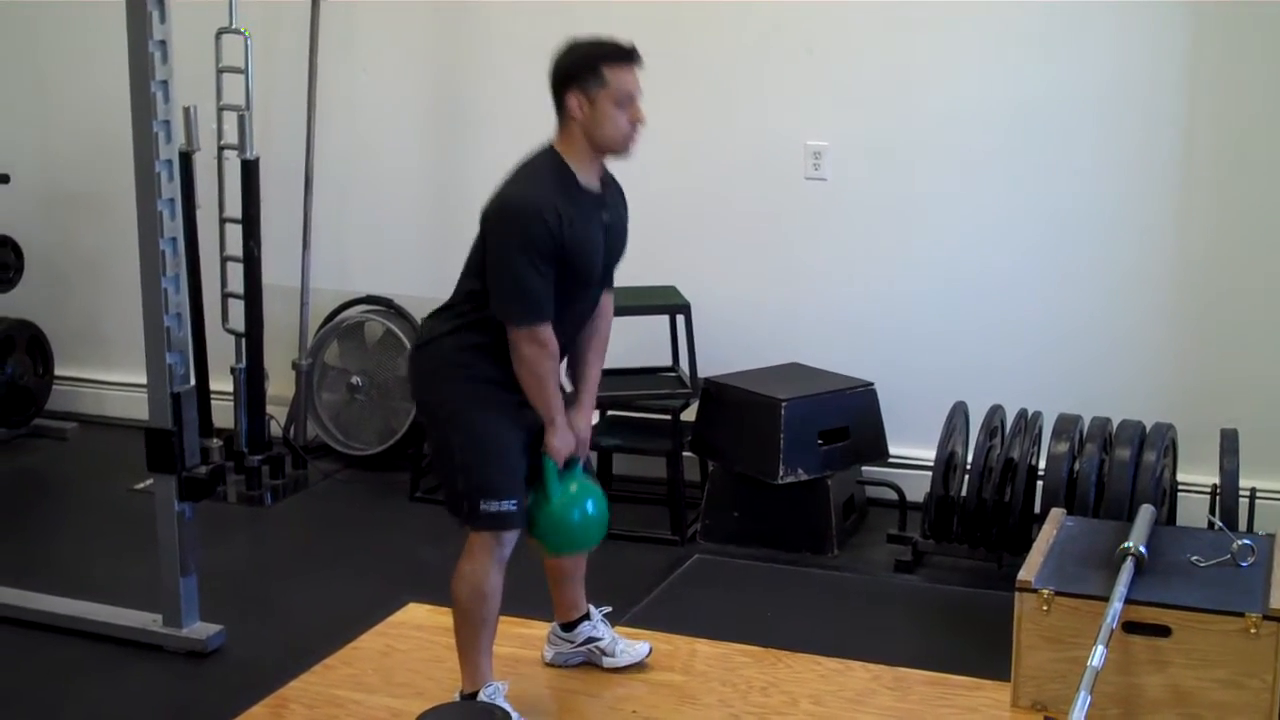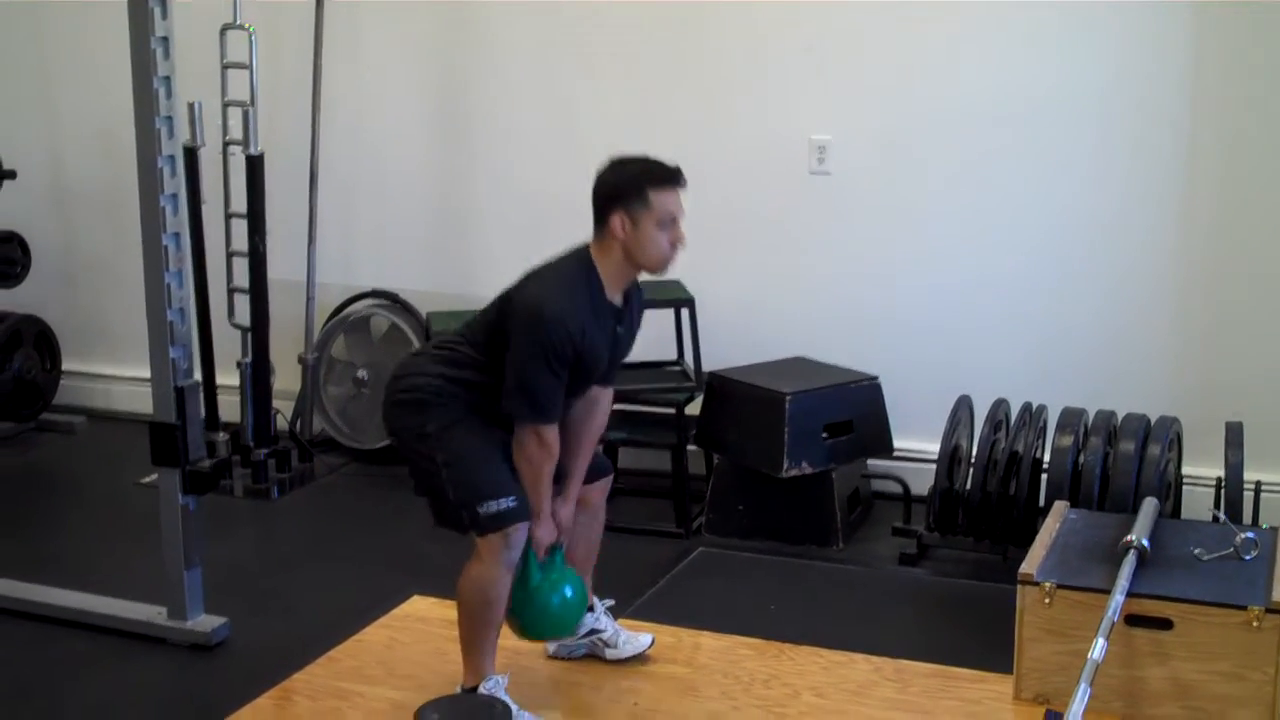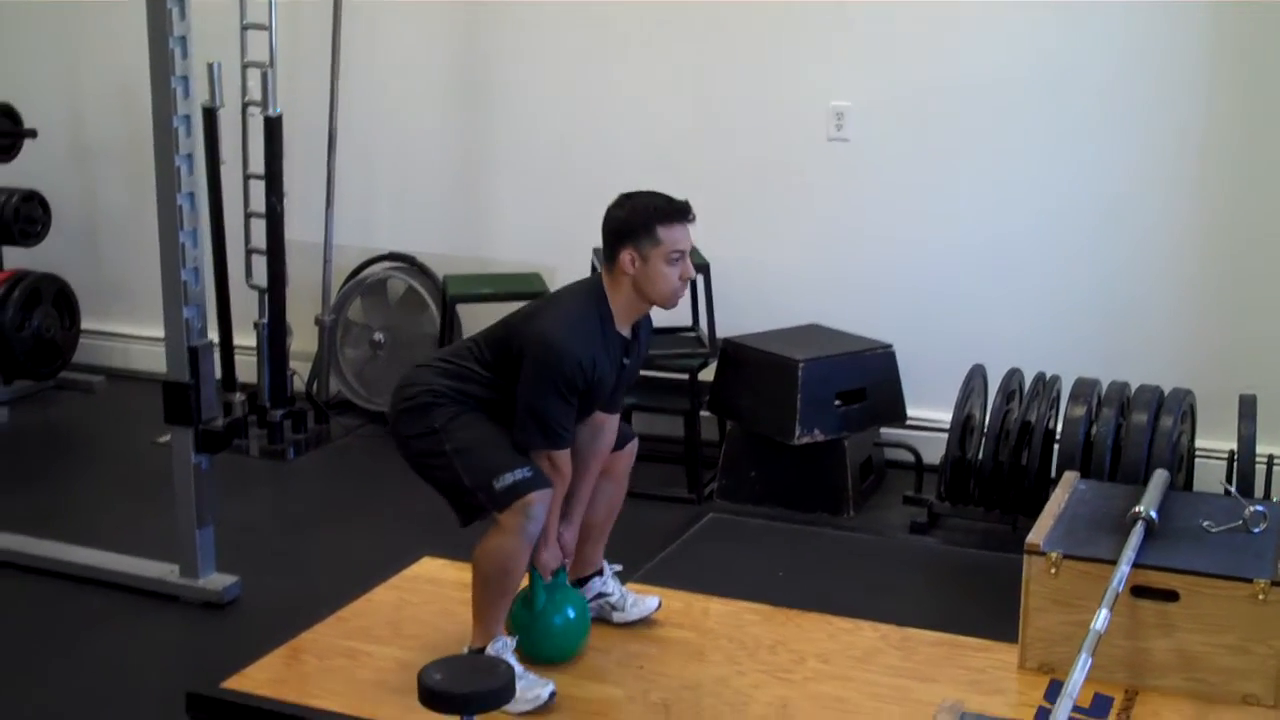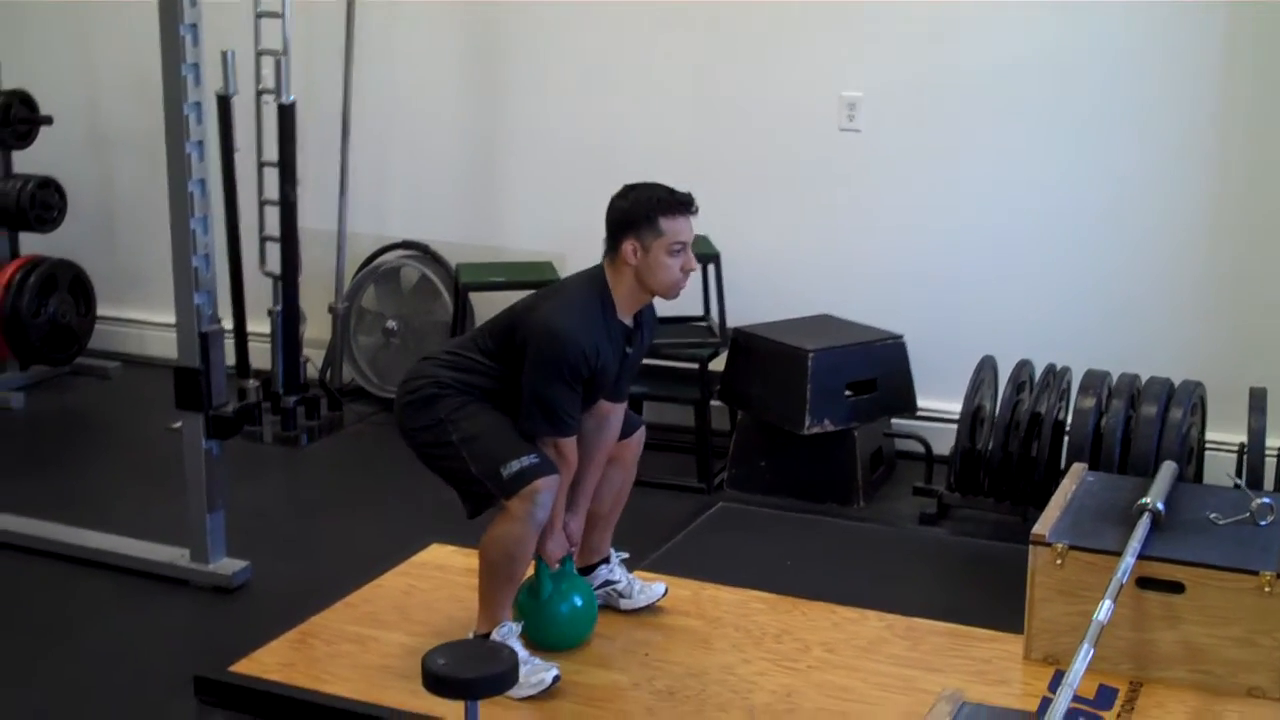
dt=0.3s
person 1, frame 1
left shoulder: (608, 197)
right shoulder: (529, 206)
left elbow: (598, 303)
right elbow: (529, 336)
left wrist: (583, 405)
right wrist: (554, 424)
left hip: (535, 379)
right hip: (467, 371)
right knee: (498, 527)
left ankle: (574, 629)
person 1, frame 2
left shoulder: (625, 299)
right shoulder: (552, 307)
left elbow: (593, 397)
right elbow: (537, 432)
left wrist: (565, 498)
right wrist: (540, 516)
left hip: (495, 403)
right hip: (432, 403)
left knee: (594, 484)
right knee: (507, 529)
left ankle: (579, 623)
person 1, frame 3
left shoulder: (634, 325)
right shoulder: (561, 338)
left elbow: (599, 421)
right elbow: (551, 456)
left wrist: (570, 524)
right wrist: (548, 541)
left hip: (505, 406)
right hip: (436, 409)
left knee: (620, 450)
right knee: (526, 504)
left ankle: (589, 581)
right ankle: (485, 654)
person 1, frame 4
left shoulder: (638, 315)
right shoulder: (563, 328)
left elbow: (605, 413)
right elbow: (558, 445)
left wrist: (578, 512)
right wrist: (553, 529)
left hip: (513, 398)
right hip: (443, 401)
left knee: (627, 438)
right knee: (534, 492)
left ankle: (595, 569)
right ankle: (489, 639)
